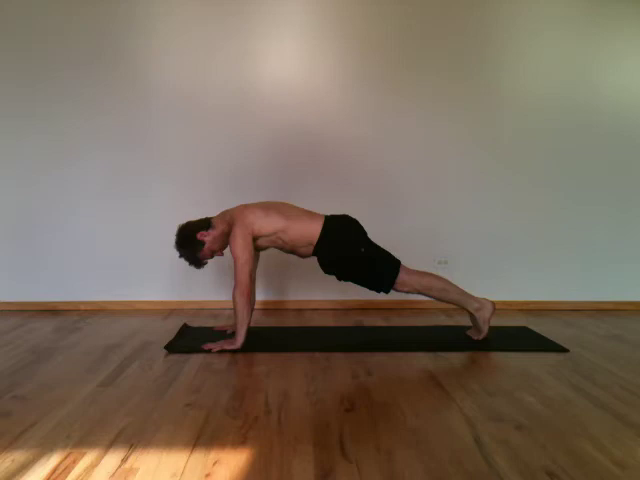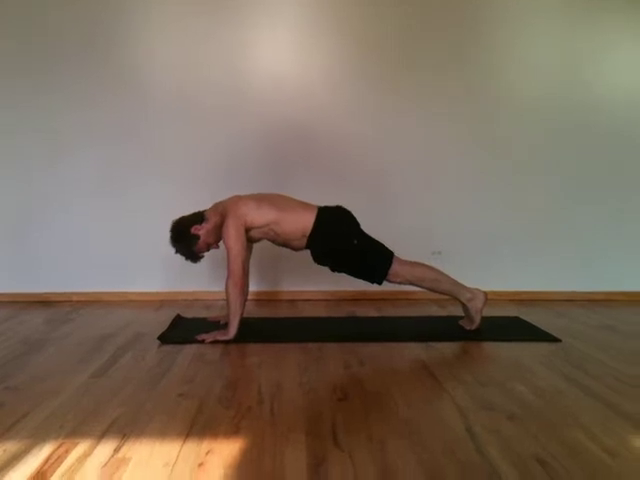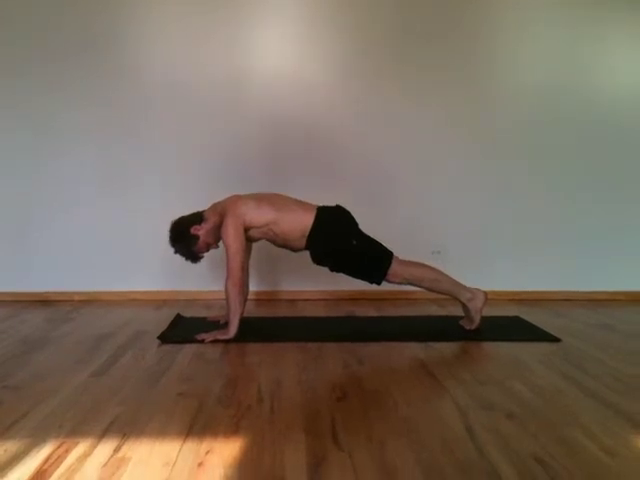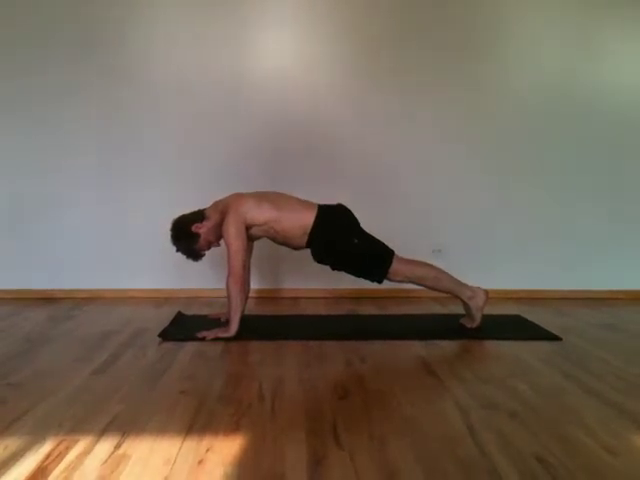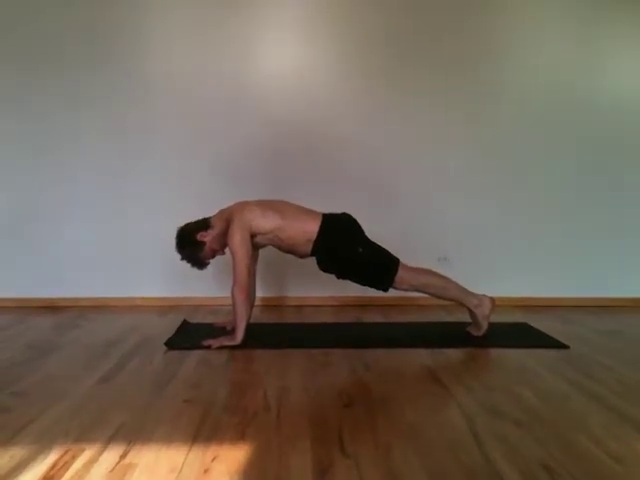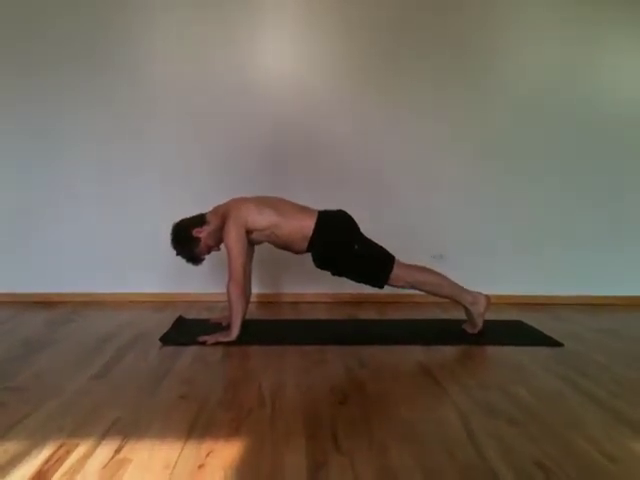
dt=0.7s
person 1, frame 1
left shoulder: (238, 230)
right shoulder: (242, 221)
left elbow: (242, 287)
right elbow: (249, 280)
left wrist: (237, 339)
right wrist: (241, 325)
left hip: (337, 239)
right hip: (335, 235)
left knee: (402, 281)
right knee: (402, 278)
left ankle: (476, 306)
right ankle: (475, 306)
person 1, frame 2
left shoulder: (230, 221)
right shoulder: (235, 214)
left elbow: (235, 278)
right elbow: (243, 272)
left wrist: (230, 329)
right wrist: (234, 315)
left hip: (330, 232)
right hip: (328, 227)
left knee: (396, 271)
right knee: (396, 270)
left ankle: (469, 295)
right ankle: (467, 297)
person 1, frame 3
left shoulder: (229, 221)
right shoulder: (235, 213)
left elbow: (234, 278)
right elbow: (242, 271)
left wrist: (230, 328)
right wrist: (235, 314)
left hip: (329, 232)
right hip: (326, 227)
left knee: (395, 271)
right knee: (395, 270)
left ankle: (468, 295)
right ankle: (467, 297)
person 1, frame 4
left shoulder: (230, 219)
right shoulder: (235, 212)
left elbow: (236, 276)
right elbow: (244, 270)
left wrist: (232, 326)
right wrist: (235, 311)
left hip: (329, 231)
right hip: (327, 224)
left knee: (396, 270)
right knee: (396, 269)
left ankle: (469, 294)
right ankle: (468, 295)
person 1, frame 5
left shoulder: (235, 227)
right shoulder: (240, 219)
left elbow: (241, 284)
right elbow: (249, 277)
left wrist: (237, 334)
right wrist: (240, 319)
left hip: (335, 239)
right hip: (332, 234)
left knee: (401, 278)
right knee: (402, 277)
left ankle: (475, 302)
right ankle: (474, 303)
person 1, frame 6
left shoulder: (231, 224)
right shoulder: (236, 217)
left elbow: (236, 280)
right elbow: (245, 274)
left wrist: (233, 330)
right wrist: (235, 315)
left hip: (331, 236)
right hip: (328, 230)
left knee: (397, 275)
right knee: (397, 273)
left ankle: (470, 299)
right ankle: (469, 300)
